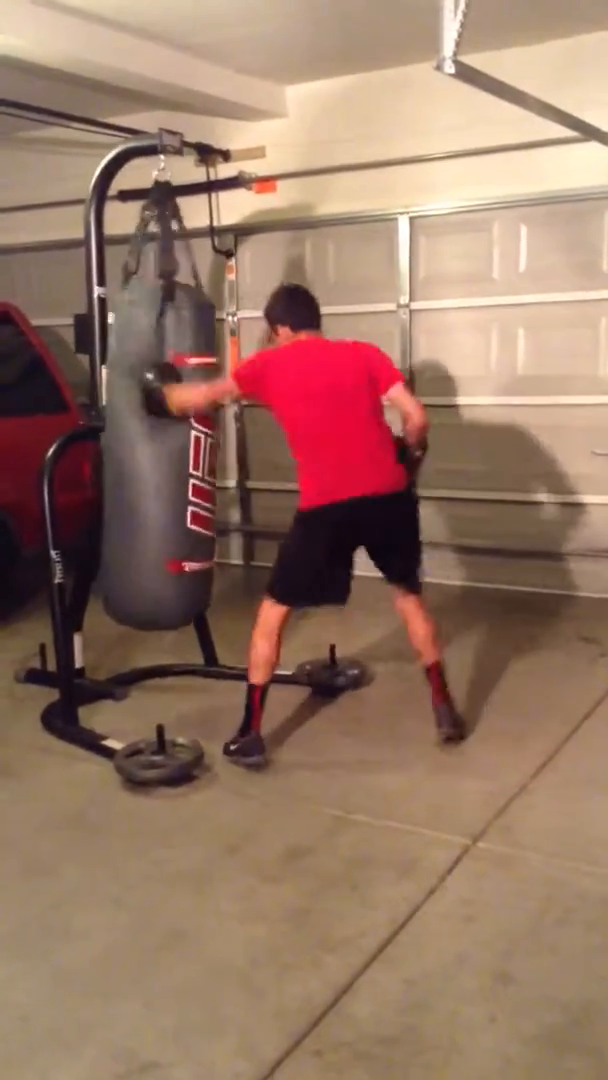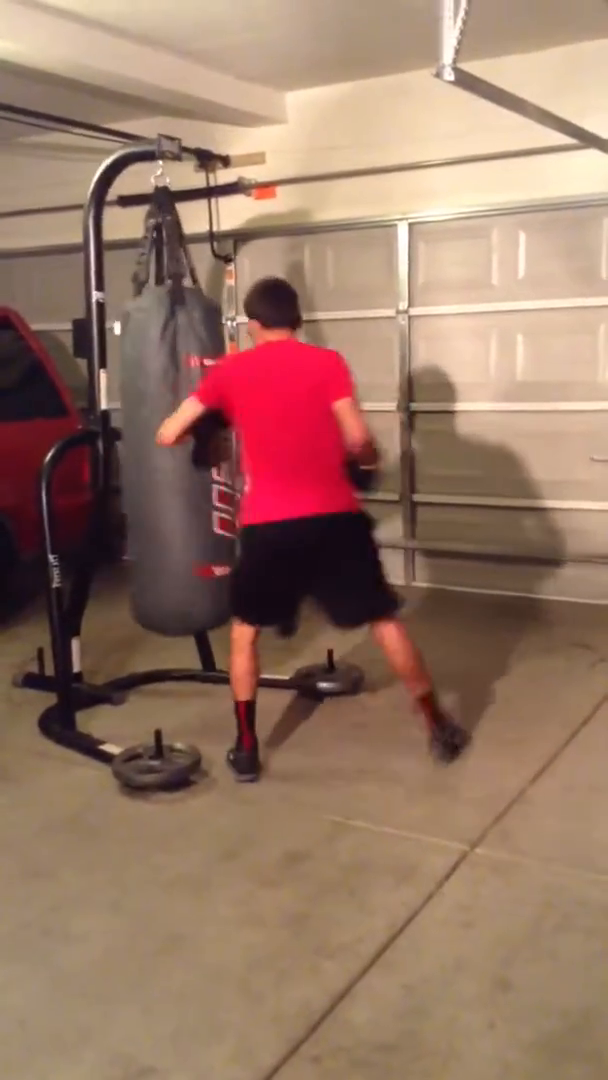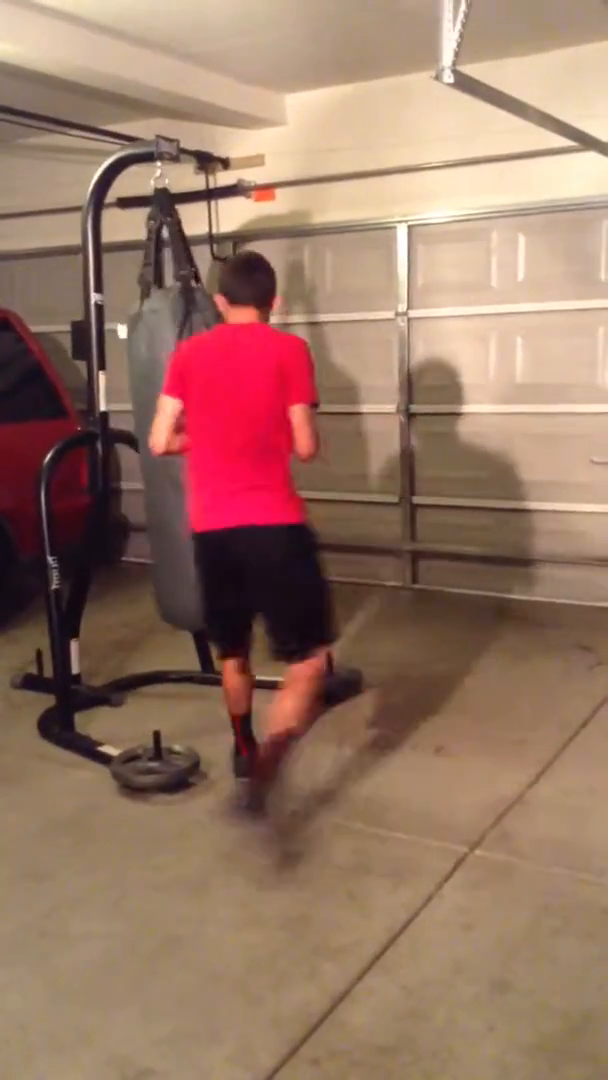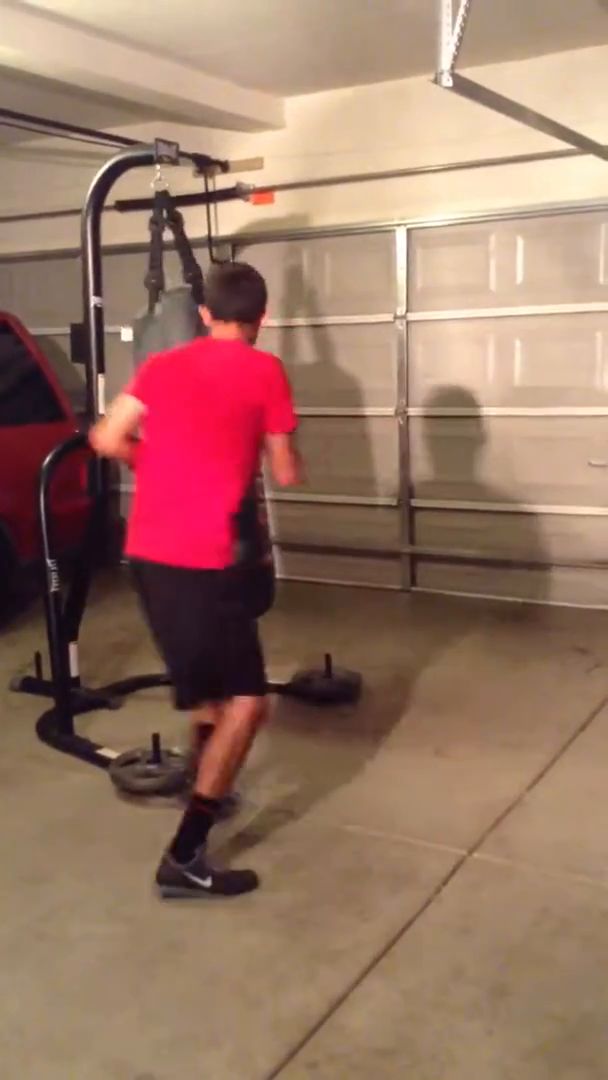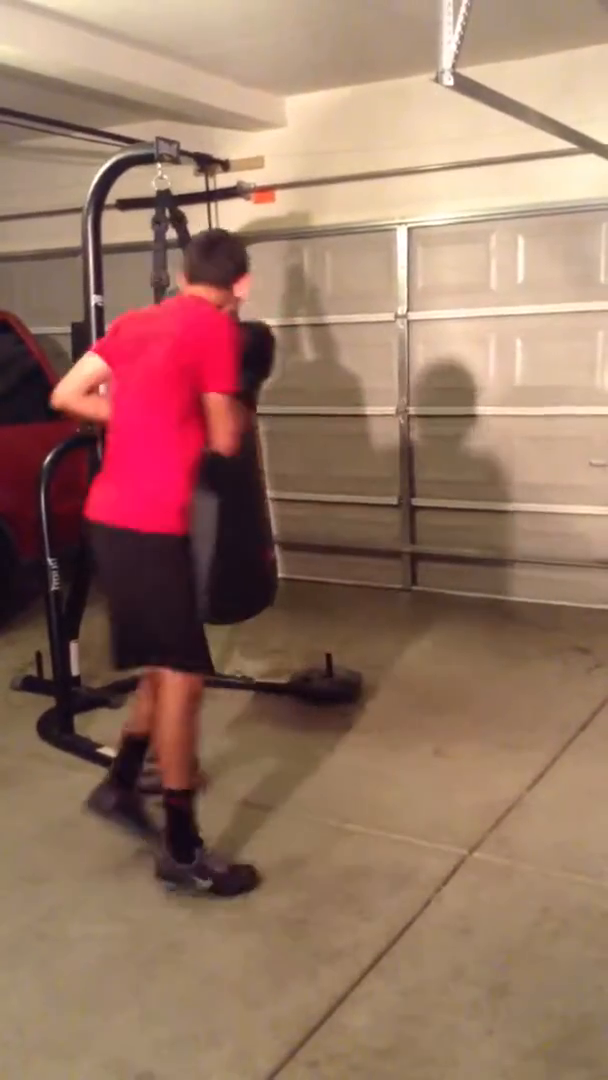
dt=0.2s
person 1, frame 1
left shoulder: (268, 364)
right shoulder: (366, 354)
left elbow: (196, 398)
right elbow: (416, 420)
left wrist: (166, 391)
right wrist: (407, 450)
left hip: (323, 507)
right hip: (385, 496)
left knee: (272, 612)
right knee: (408, 594)
left ankle: (249, 735)
right ankle: (444, 710)
person 1, frame 2
left shoulder: (227, 368)
right shoulder: (326, 362)
left elbow: (168, 435)
right elbow: (356, 439)
right wrist: (370, 458)
left hip: (264, 523)
right hip: (331, 516)
left knee: (245, 630)
right knee: (383, 621)
left ankle: (245, 750)
right ankle: (437, 726)
person 1, frame 3
left shoulder: (188, 355)
right shoulder: (290, 351)
left elbow: (160, 443)
right elbow: (306, 447)
left hip: (209, 524)
right hip: (273, 521)
left knee: (231, 650)
right knee: (310, 656)
left ankle: (245, 759)
right ankle: (265, 781)
person 1, frame 4
left shoulder: (162, 363)
right shoulder: (265, 372)
left elbow: (107, 439)
right elbow: (287, 476)
left hip: (147, 548)
right hip: (200, 559)
left knee: (210, 675)
right knee: (245, 702)
left ankle: (205, 787)
right ankle: (183, 858)
person 1, frame 5
left shoulder: (134, 323)
right shoulder: (215, 329)
left elbow: (66, 396)
right elbow: (225, 440)
right wrist: (240, 393)
left hip: (107, 515)
right hip: (151, 525)
left knee: (167, 663)
right knee: (182, 675)
left ankle: (119, 784)
right ankle: (183, 852)
